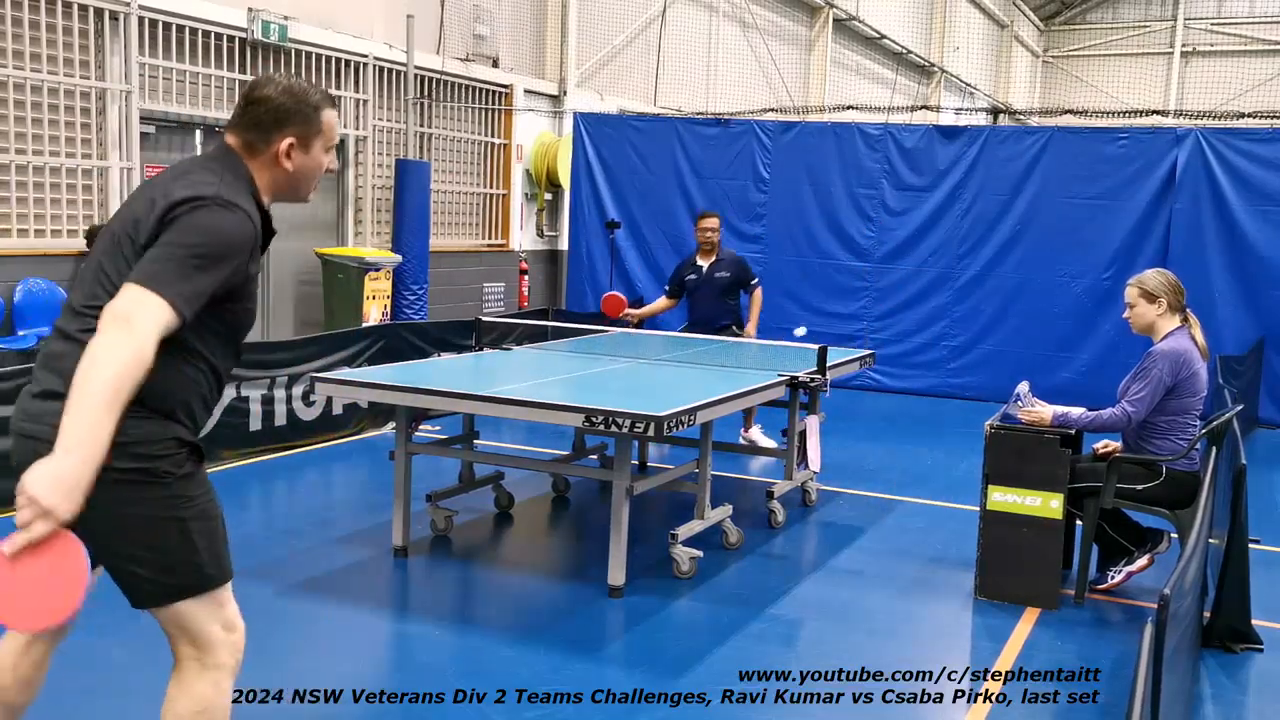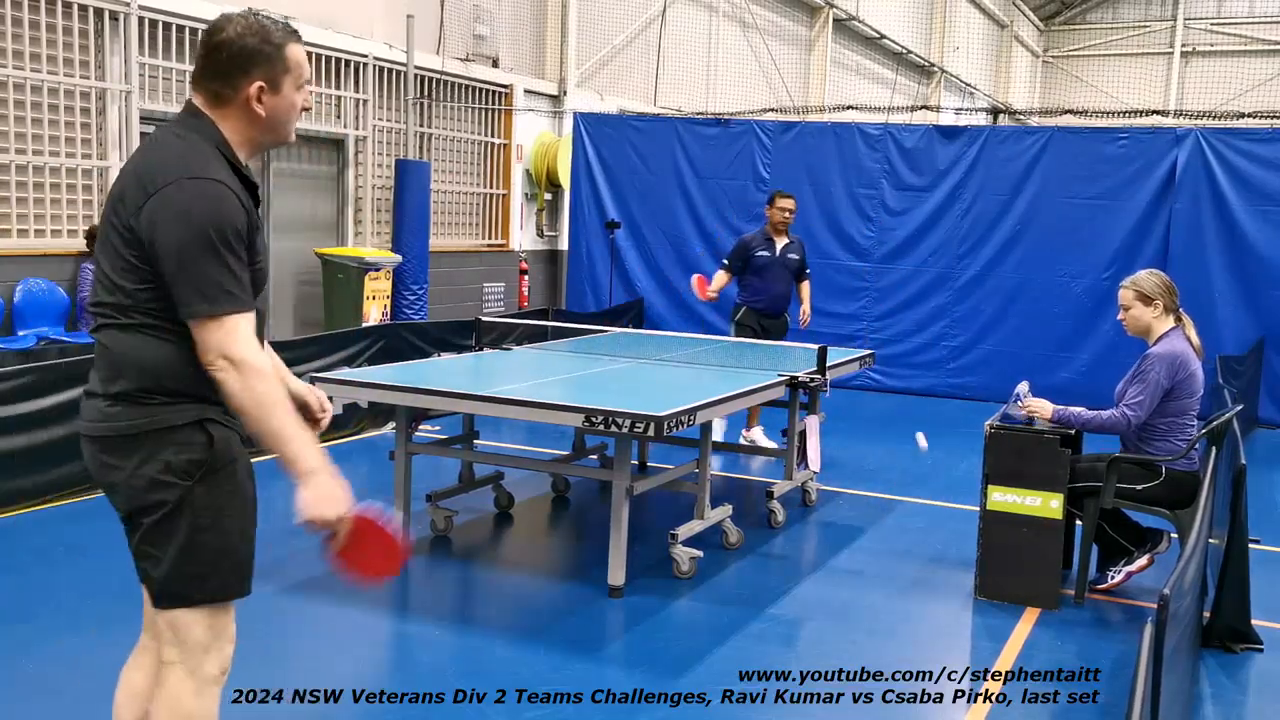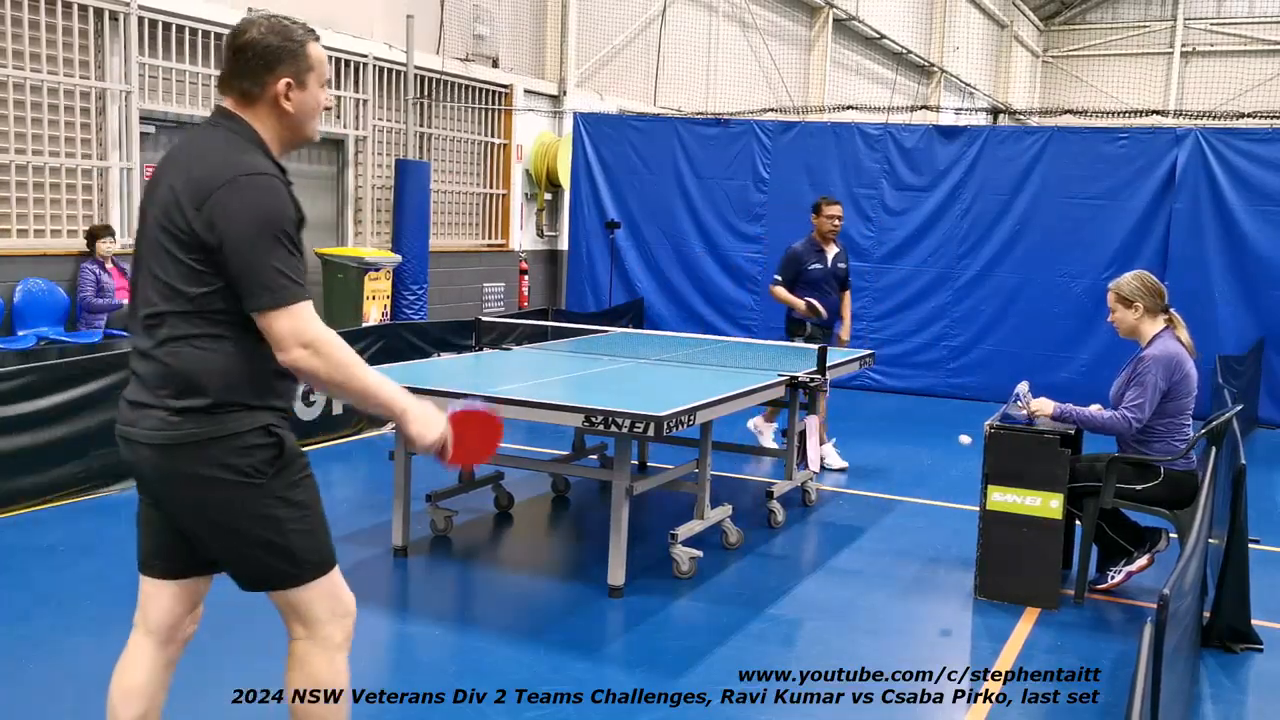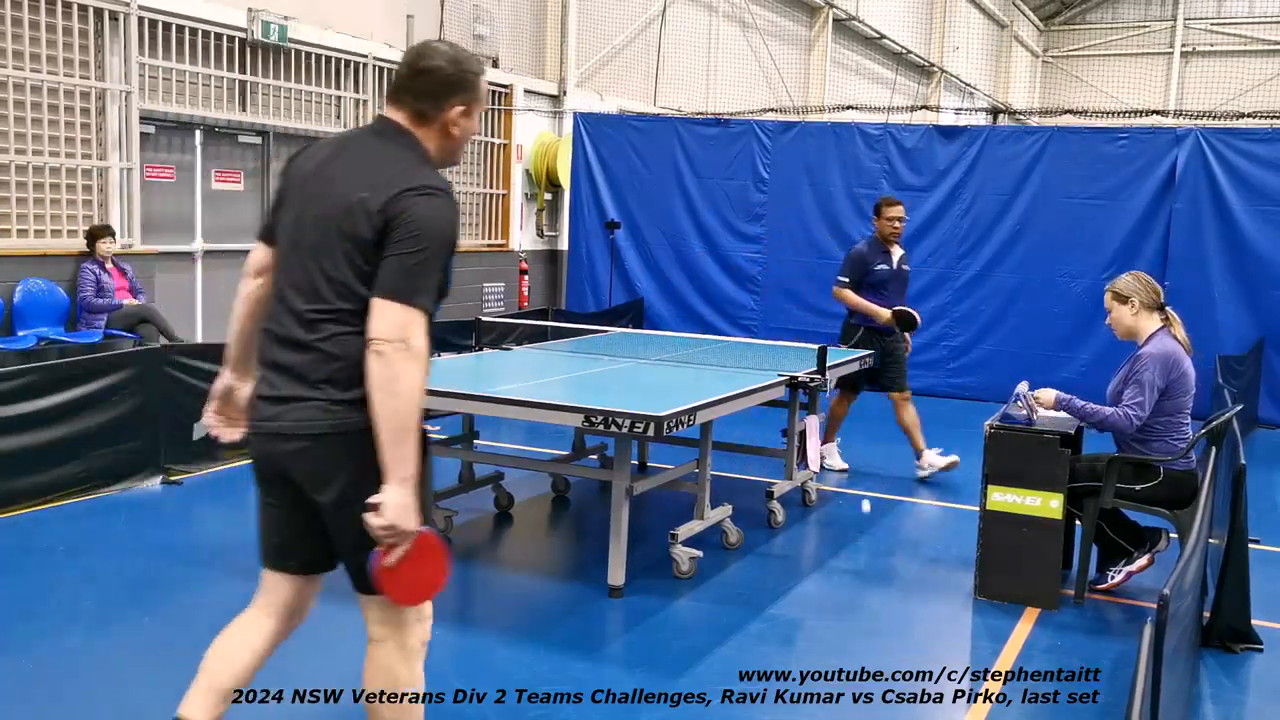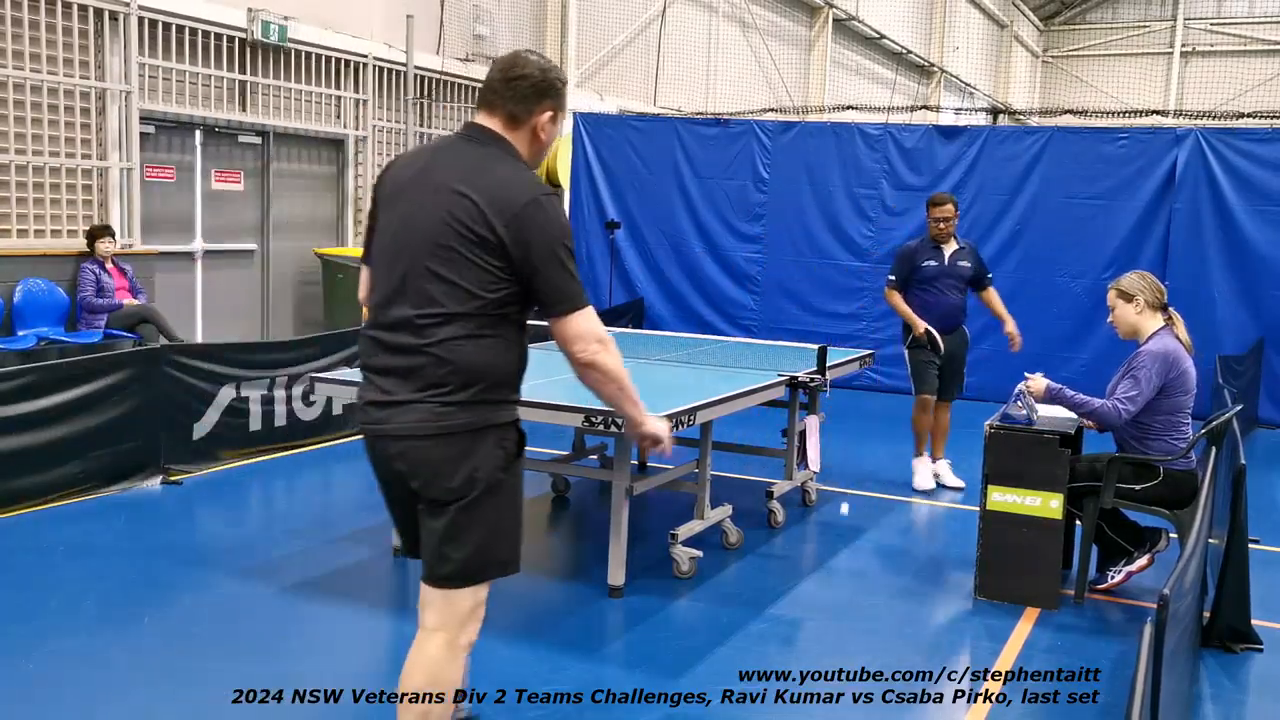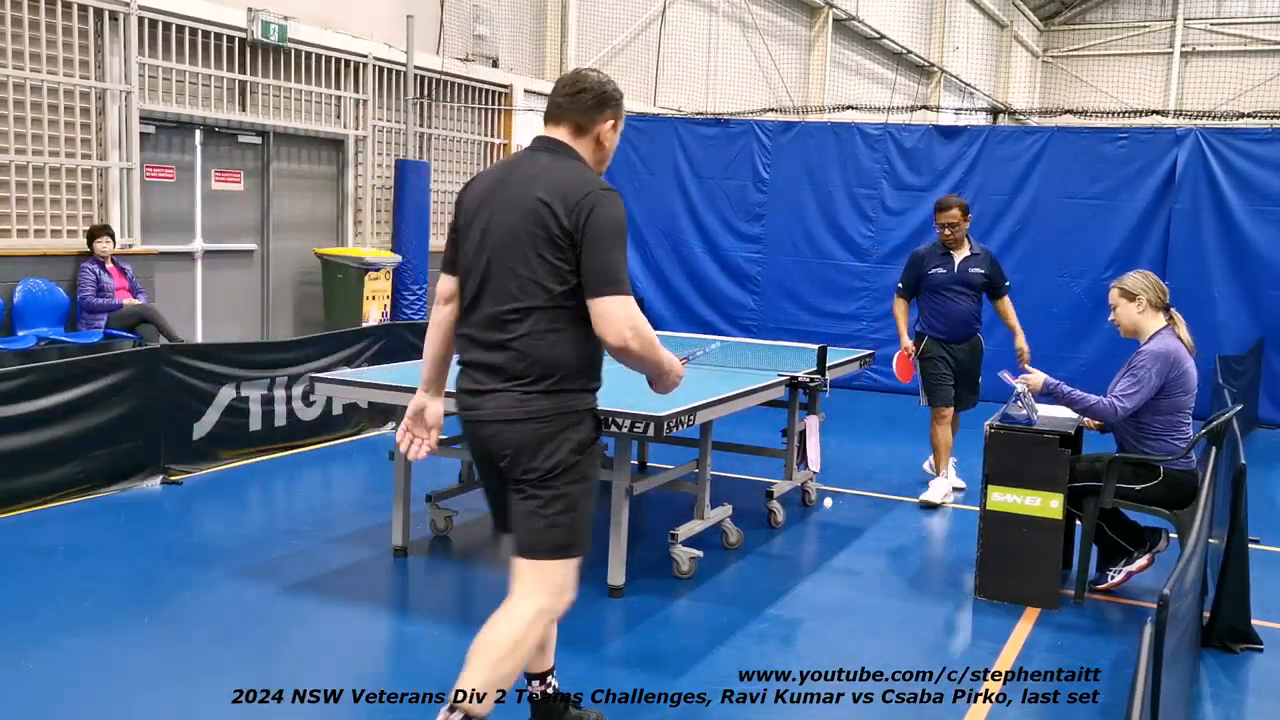
dt=0.4s
person 1, frame 1
left shoulder: (191, 180)
right shoulder: (226, 218)
right elbow: (128, 329)
right wrist: (75, 463)
right hip: (116, 447)
right knee: (214, 644)
person 1, frame 2
left shoulder: (187, 154)
right shoulder: (198, 188)
right elbow: (229, 355)
left wrist: (287, 381)
right wrist: (312, 472)
left hip: (141, 426)
right hip: (170, 436)
left knee: (167, 636)
right knee: (198, 648)
person 1, frame 3
left shoulder: (192, 156)
right shoulder: (248, 184)
right elbow: (298, 342)
right wrist: (404, 409)
left hip: (164, 430)
right hip: (224, 441)
left knee: (162, 628)
right knee: (325, 616)
person 1, frame 4
left shoulder: (313, 160)
right shoulder: (423, 199)
left elbow: (258, 275)
right elbow: (393, 344)
left wrist: (238, 373)
right wrist: (400, 484)
left hip: (279, 422)
right hip: (350, 431)
left knee: (276, 606)
right knee: (400, 625)
person 1, frame 5
left shoulder: (401, 171)
right shoulder: (526, 200)
right elbow: (586, 345)
right wrist: (641, 420)
left hip: (383, 416)
right hip: (463, 430)
left knee: (444, 591)
right knee: (449, 619)
person 1, frame 6
left shoulder: (480, 186)
right shoulder: (593, 197)
left elbow: (446, 300)
right elbow: (617, 328)
left wrist: (430, 391)
right wrist: (665, 367)
left hip: (484, 408)
right hip: (549, 417)
left knee: (531, 566)
right knee: (543, 592)
person 2, frame 1
left shoulder: (1167, 353)
right shoulder: (1177, 345)
left elbow: (1127, 415)
left wrist: (1058, 418)
right wrist: (1124, 444)
left hip: (1167, 476)
right hip: (1162, 465)
left knee: (1065, 479)
right knee: (1065, 467)
left ankle: (1141, 543)
right ankle: (1120, 556)
person 2, frame 2
left shoulder: (1164, 356)
right shoulder: (1169, 347)
left elbow: (1127, 419)
left wrist: (1058, 413)
left hip: (1166, 475)
right hip: (1159, 465)
left knee: (1065, 479)
right knee: (1066, 468)
left ankle: (1140, 542)
right ankle: (1120, 555)
person 2, frame 3
left shoulder: (1159, 357)
right shoulder: (1158, 348)
left elbow: (1128, 423)
left wrist: (1060, 411)
right wrist: (1103, 413)
left hip: (1165, 477)
right hip: (1157, 466)
left knee: (1064, 479)
right knee: (1066, 468)
left ankle: (1139, 542)
right ankle: (1119, 556)
person 2, frame 4
left shoulder: (1156, 355)
right shoulder: (1155, 348)
left elbow: (1128, 420)
left wrist: (1062, 401)
right wrist: (1099, 416)
left hip: (1164, 477)
right hip: (1155, 466)
left knee: (1063, 478)
right knee: (1065, 468)
left ankle: (1140, 542)
right ankle: (1119, 555)
person 2, frame 5
left shoulder: (1157, 353)
right shoulder: (1156, 347)
left elbow: (1118, 411)
right elbow: (1130, 413)
left wrist: (1052, 391)
right wrist: (1102, 421)
left hip: (1165, 476)
right hip: (1155, 466)
left knee: (1063, 479)
right knee: (1065, 468)
left ankle: (1140, 542)
right ankle: (1119, 556)
person 2, frame 6
left shoulder: (1159, 353)
right shoulder: (1157, 347)
left elbow: (1114, 408)
right elbow: (1128, 410)
left wrist: (1049, 386)
right wrist: (1104, 422)
left hip: (1165, 476)
right hip: (1154, 466)
left knee: (1063, 479)
right knee: (1065, 468)
left ankle: (1140, 542)
right ankle: (1119, 555)
person 3, frame 1
left shoulder: (734, 261)
right shoulder: (685, 266)
left elbow: (755, 291)
right elbow: (669, 299)
left wrist: (752, 324)
right wrist: (639, 313)
left hip: (727, 333)
right hip: (694, 333)
left ankle: (750, 430)
person 3, frame 2
left shoulder: (797, 247)
right shoulder: (748, 241)
left elbow: (803, 280)
right elbow: (726, 272)
left wrist: (806, 303)
right wrist: (712, 289)
left hip: (777, 320)
right hip: (748, 316)
left ankle: (752, 430)
right ankle: (720, 417)
person 3, frame 3
left shoulder: (841, 255)
right shoulder: (797, 252)
left elbow: (845, 292)
right elbow: (776, 287)
left wrist: (846, 324)
right wrist: (798, 304)
left hip: (826, 330)
right hip: (804, 329)
left ankle: (762, 422)
right ankle: (823, 447)
person 3, frame 4
left shoulder: (902, 256)
right shoulder: (861, 253)
right elbow: (840, 291)
left wrist: (904, 330)
right wrist: (876, 312)
left hip: (891, 337)
right hip: (862, 334)
left knee: (902, 397)
right knee: (846, 394)
left ankle: (924, 458)
right ankle: (827, 446)
person 3, frame 5
left shoulder: (969, 253)
right shoulder: (911, 251)
left elbow: (985, 289)
right elbow: (891, 292)
left wrist: (1007, 321)
right wrist: (914, 321)
left hip: (955, 338)
right hip: (922, 338)
left knee: (944, 402)
right knee: (926, 399)
left ankle: (937, 464)
right ankle: (920, 459)
person 3, frame 6
left shoulder: (984, 257)
right shoulder: (921, 256)
left elbow: (1001, 298)
right elbow: (901, 299)
left wrist: (1018, 335)
right wrist: (904, 336)
left hip: (969, 345)
right hip: (933, 346)
left knee: (957, 410)
right knee: (941, 412)
left ankle: (939, 462)
right ankle: (941, 480)
